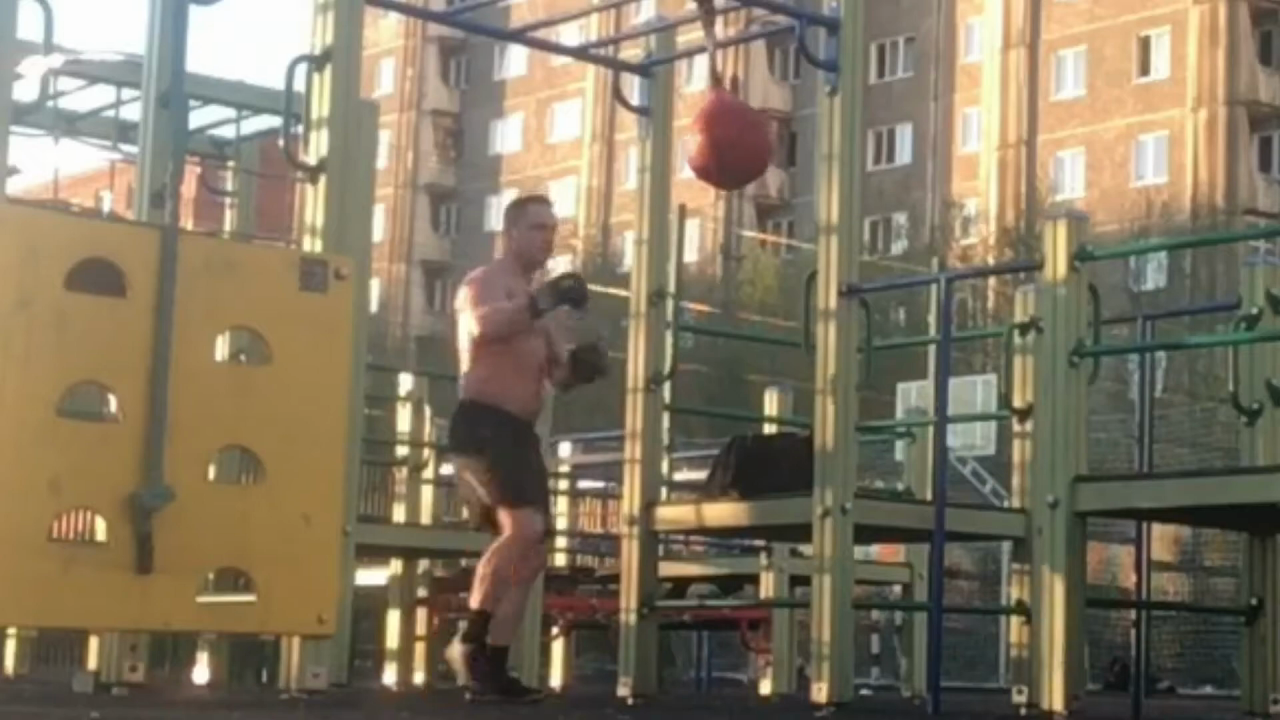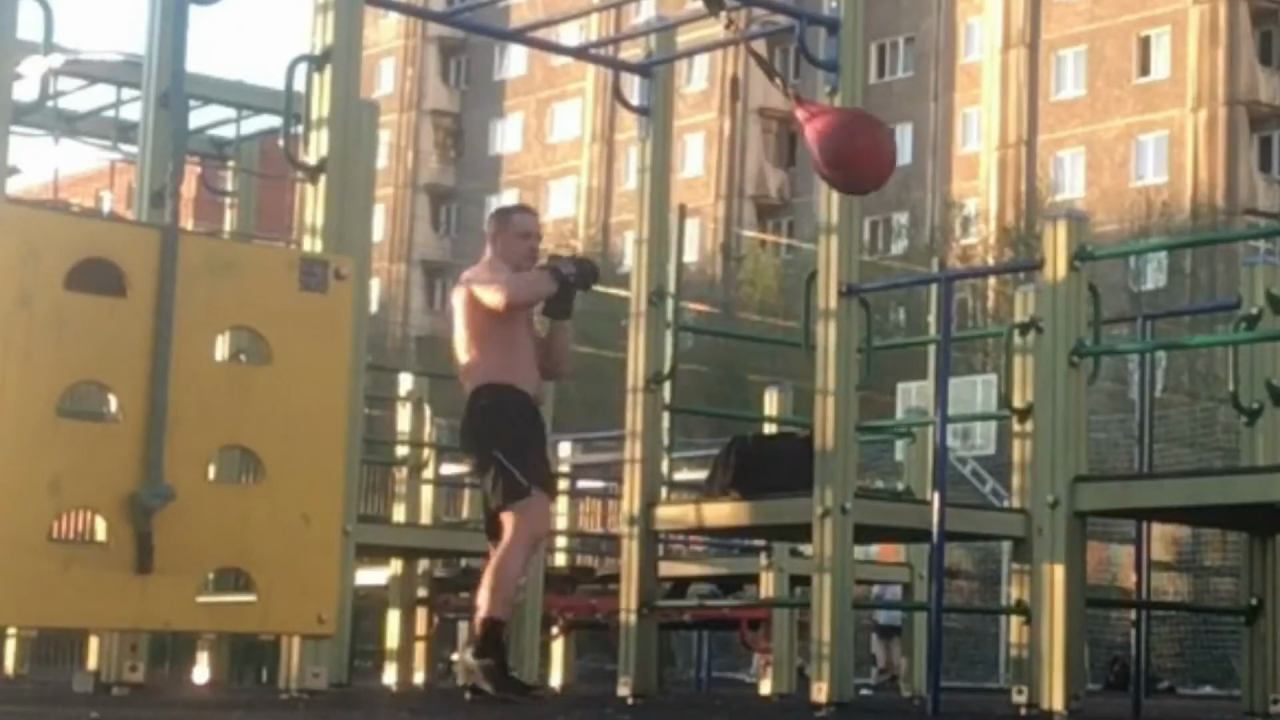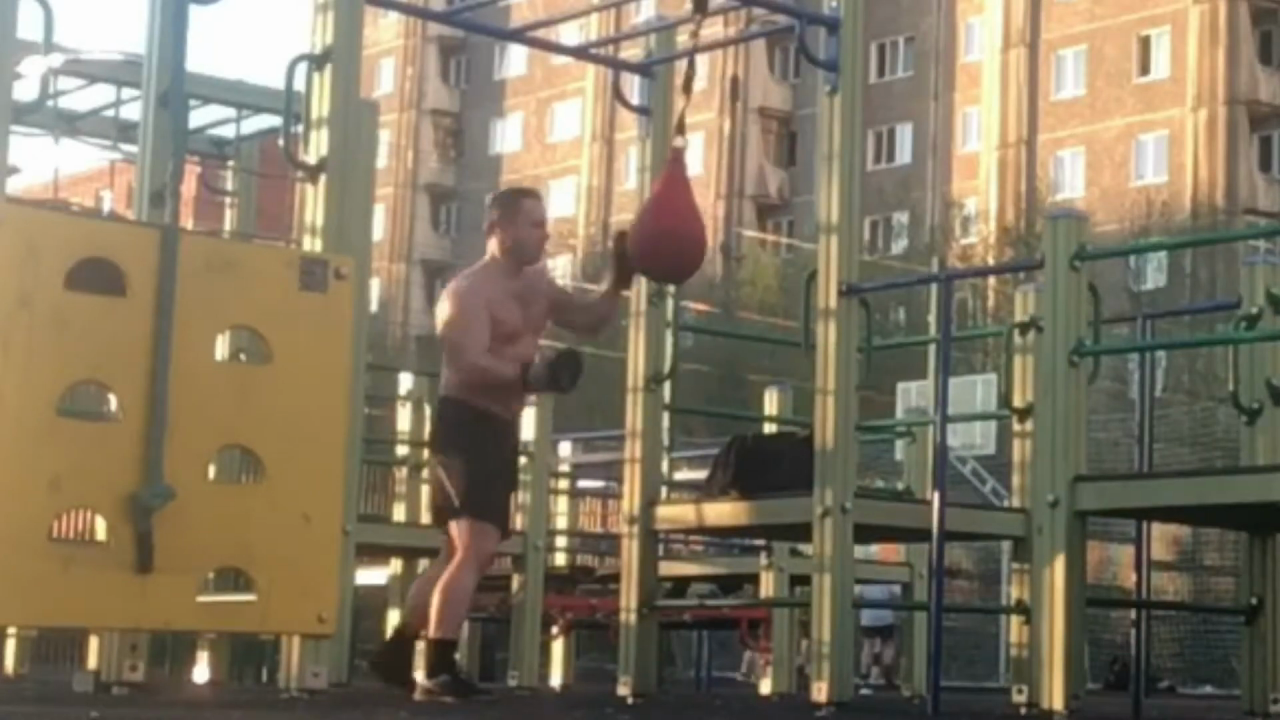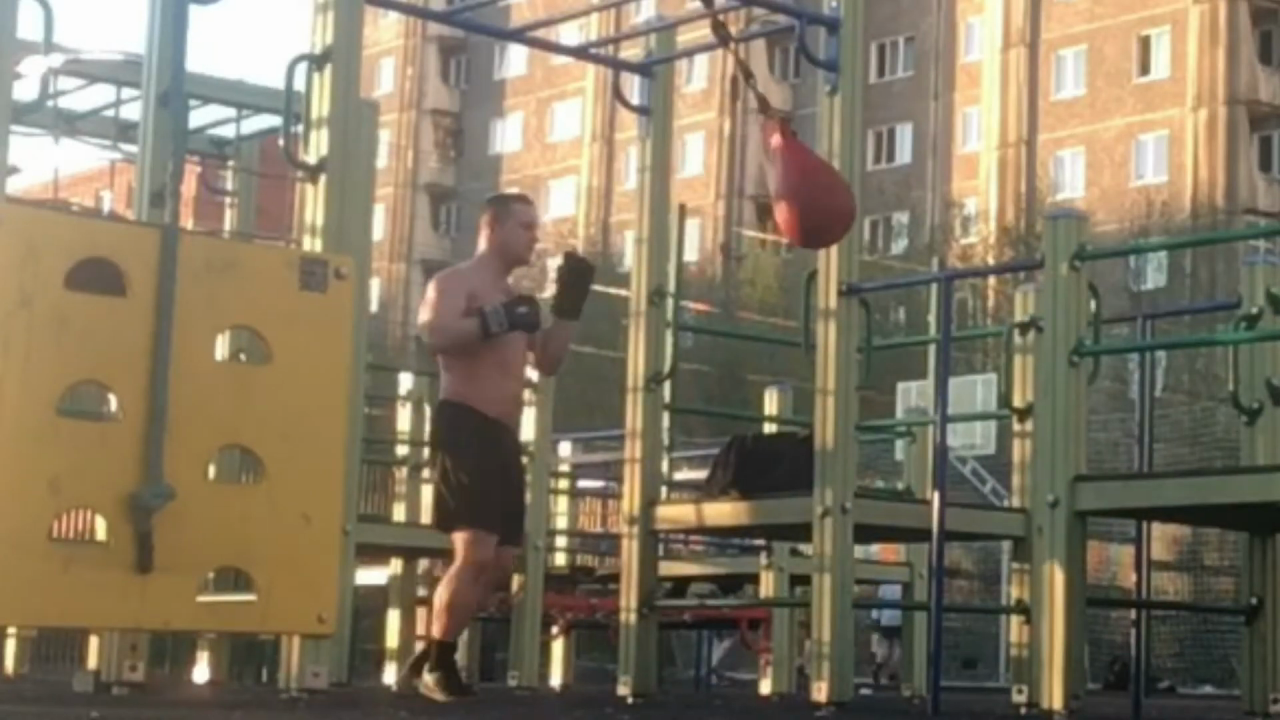
dt=0.7s
person 1, frame 1
left shoulder: (537, 300)
right shoulder: (484, 281)
left elbow: (554, 377)
right elbow: (485, 325)
left wrist: (578, 365)
right wrist: (543, 302)
left hip: (520, 434)
right hip: (482, 427)
left knee: (529, 559)
right knee: (524, 528)
left ankle: (491, 673)
right ankle: (470, 640)
person 1, frame 2
left shoulder: (509, 290)
right shoulder: (482, 276)
left elbow: (554, 368)
right elbow: (515, 295)
left wrist: (562, 306)
right wrist: (560, 275)
left hip: (519, 424)
right hip: (500, 415)
left knee: (514, 540)
right knee: (531, 524)
left ankle: (487, 660)
right ankle: (483, 652)
person 1, frame 3
left shoulder: (533, 284)
right shoulder: (473, 287)
left elbow: (590, 321)
right elbow: (470, 364)
left wrist: (619, 281)
right wrist: (537, 373)
left hip: (498, 434)
right hip: (466, 427)
left knee: (471, 551)
right knee: (477, 547)
left ankle: (395, 654)
right ankle: (438, 672)
person 1, frame 4
left shoulder: (510, 295)
right shoulder: (455, 282)
left elbow: (550, 362)
right elbow: (434, 334)
left wrist: (569, 305)
right wrist: (500, 319)
left hip: (501, 436)
right hip: (465, 432)
left knee: (495, 560)
right knee: (477, 553)
left ankle: (431, 651)
right ankle: (437, 667)
